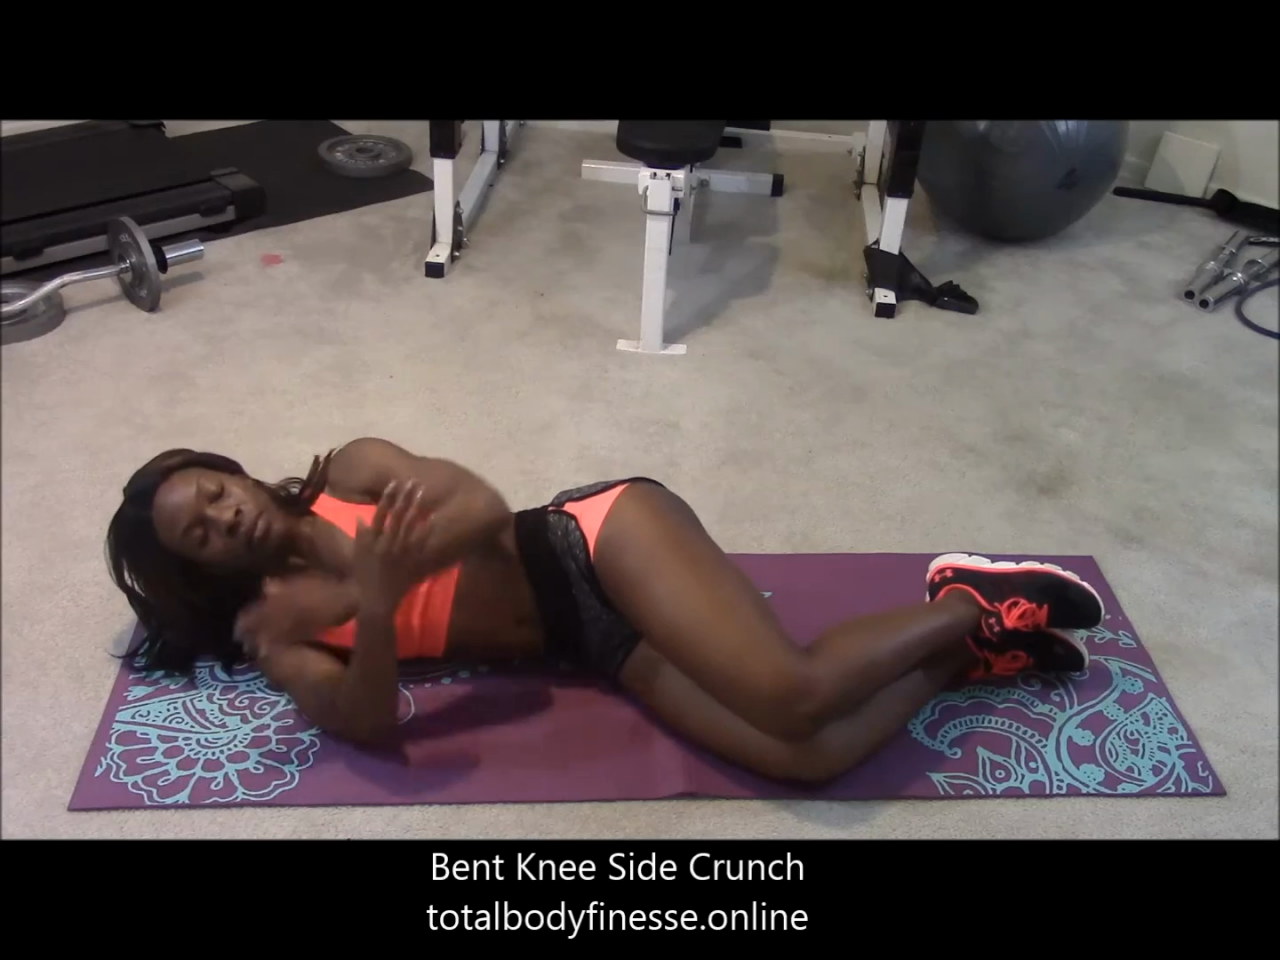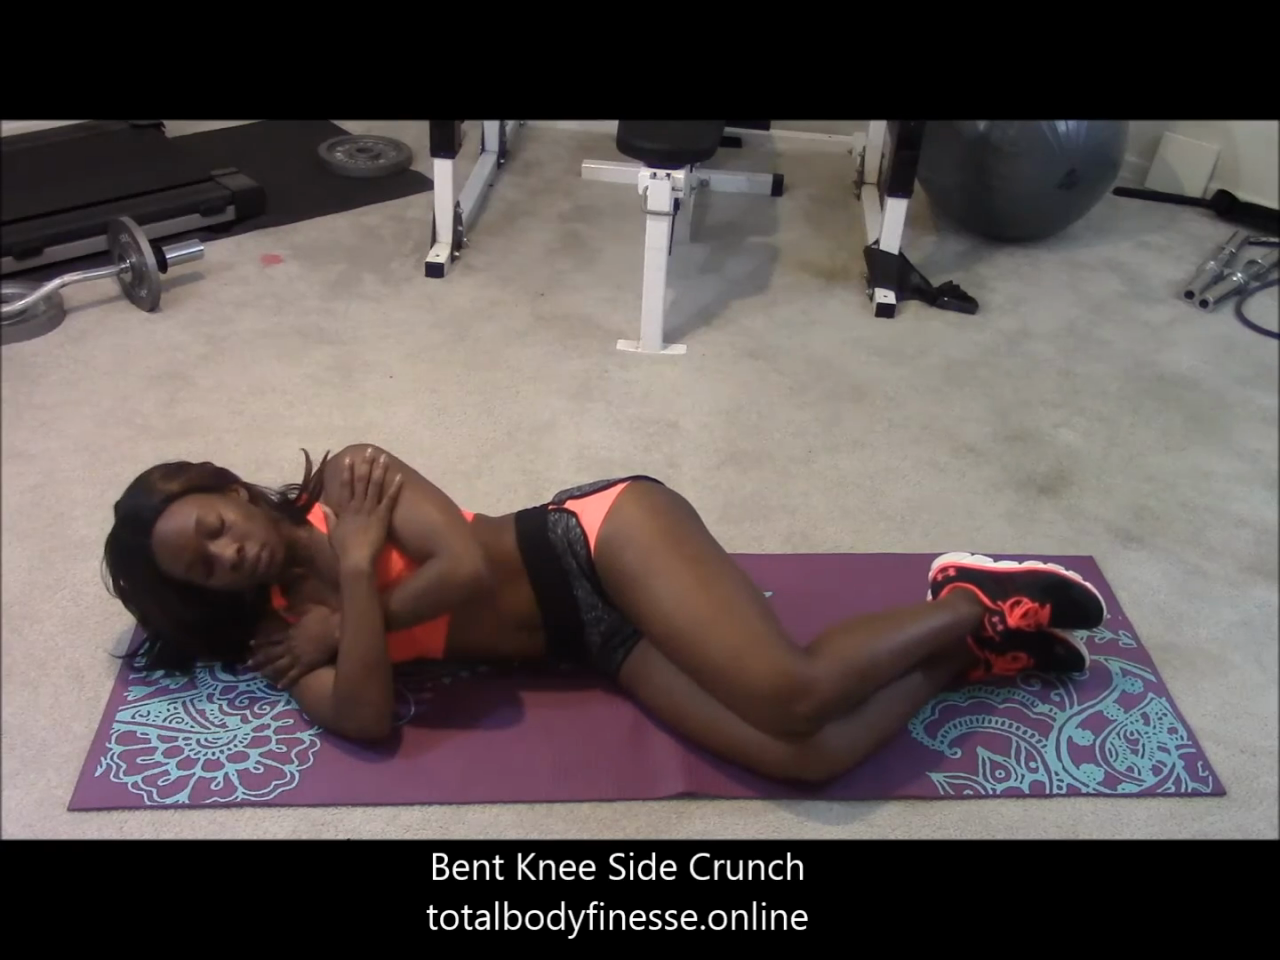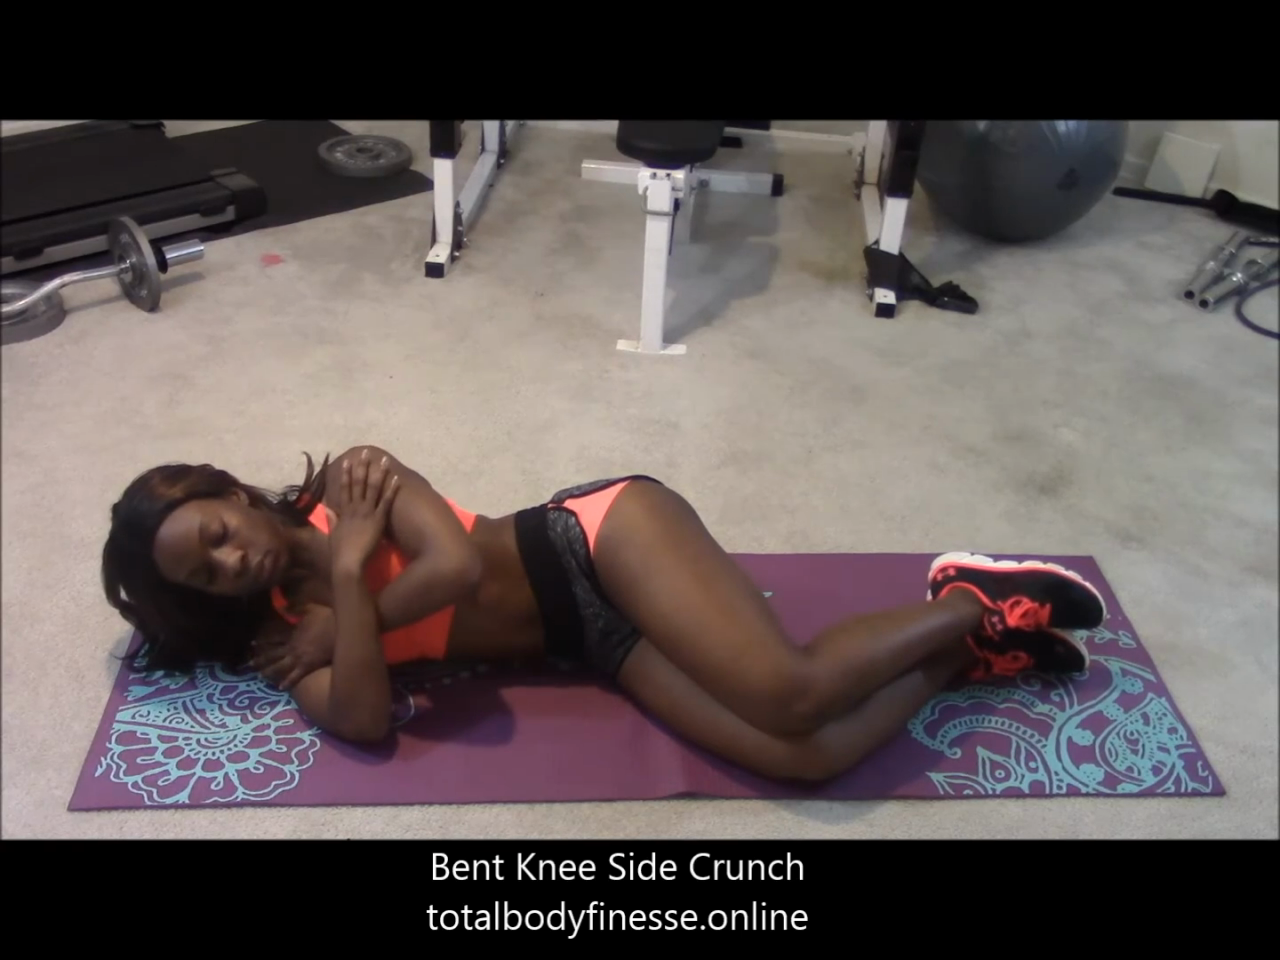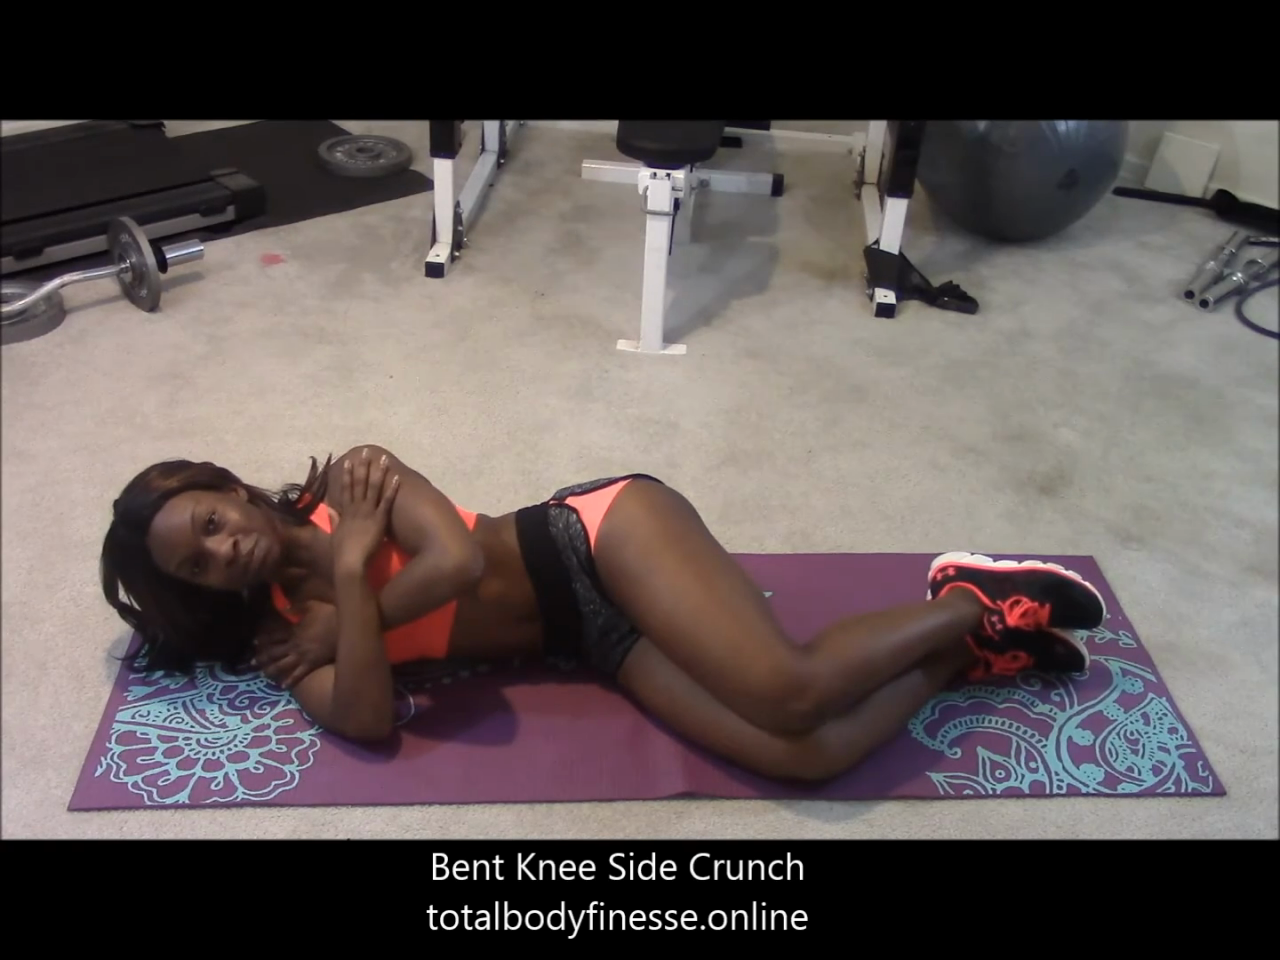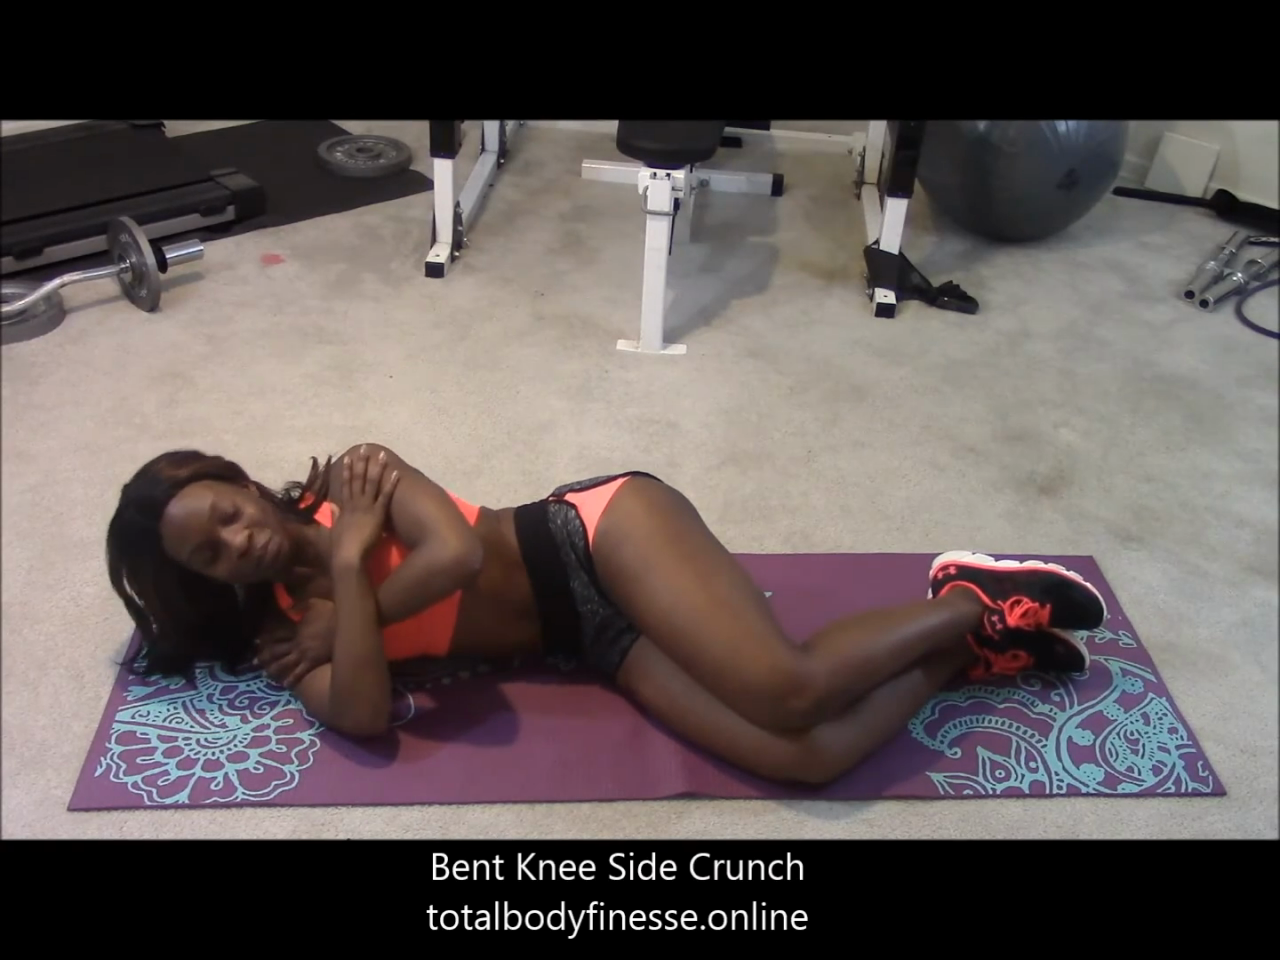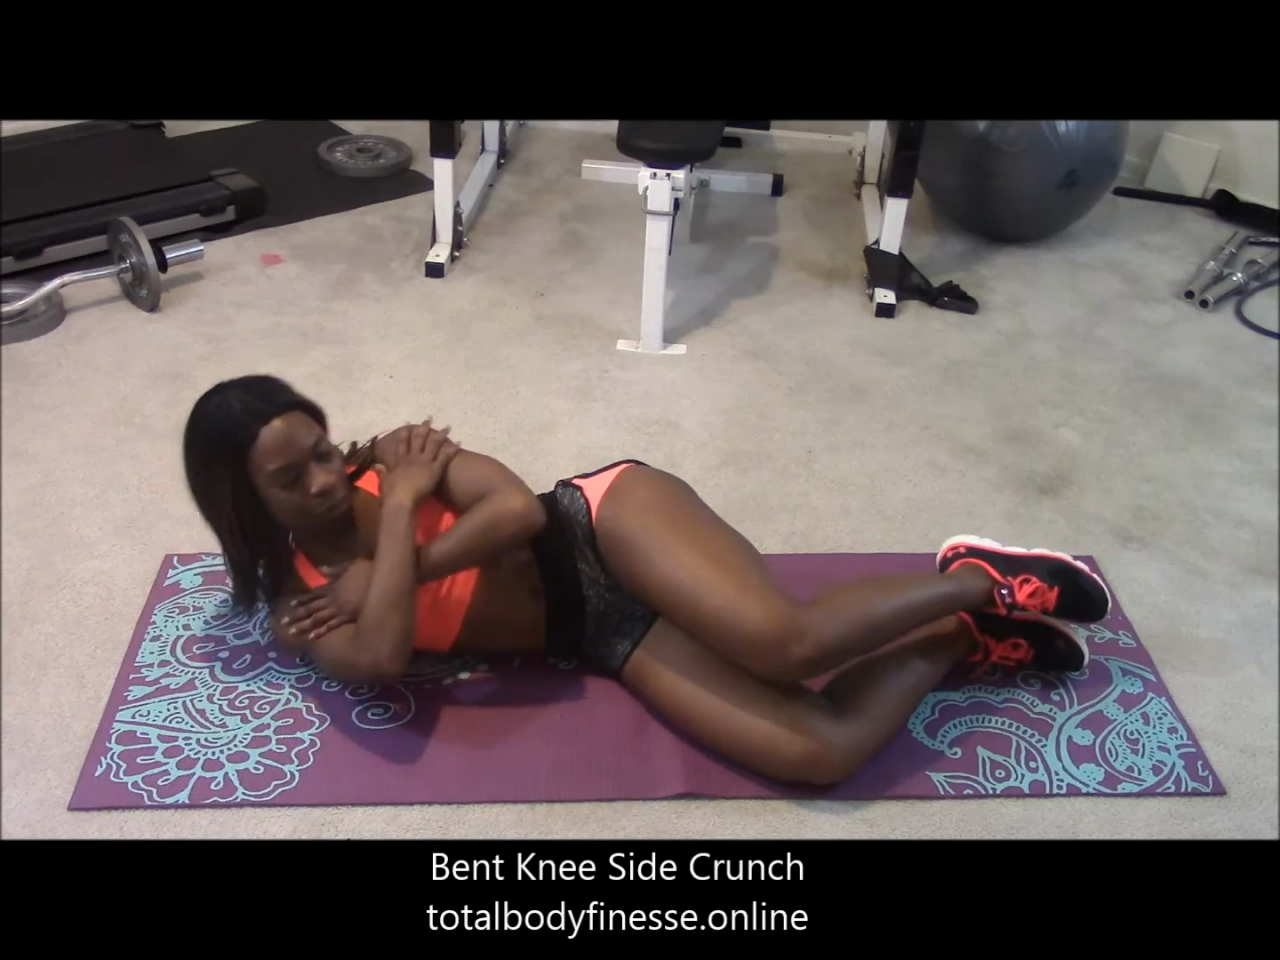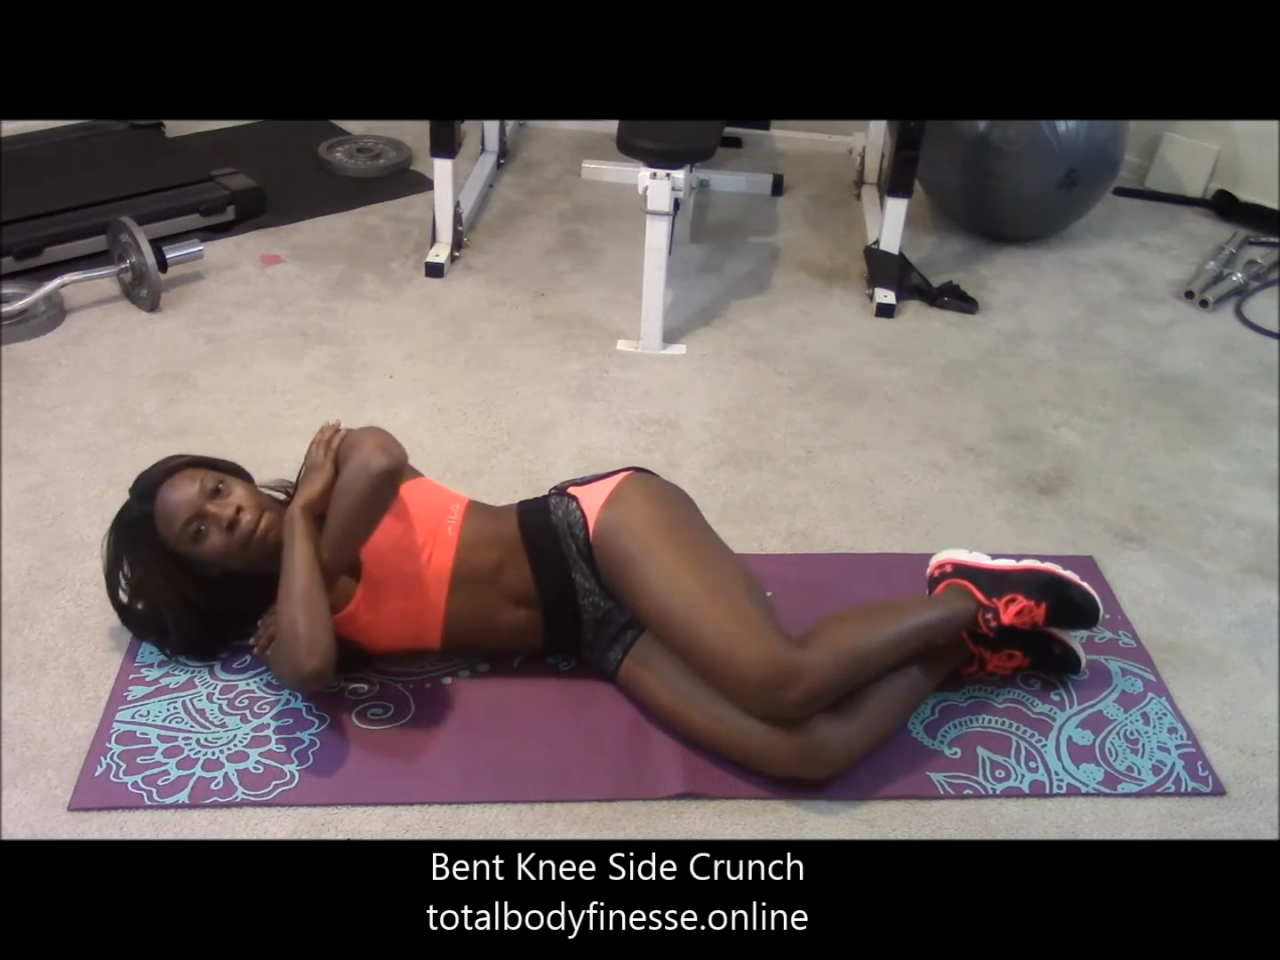
dt=0.7s
person 1, frame 1
left shoulder: (351, 471)
right shoulder: (277, 632)
left elbow: (487, 510)
right elbow: (368, 722)
left wrist: (355, 589)
right wrist: (368, 601)
left hip: (601, 537)
right hip: (592, 642)
left knee: (795, 695)
right knee: (808, 755)
left ankle: (977, 602)
right ankle: (968, 646)
person 1, frame 2
left shoulder: (345, 478)
right shoulder: (281, 630)
left elbow: (466, 567)
right elbow: (365, 719)
left wrist: (350, 615)
right wrist: (357, 571)
left hip: (602, 536)
right hip: (597, 643)
left knee: (794, 696)
right knee: (808, 754)
left ankle: (977, 601)
right ankle: (968, 644)
person 1, frame 3
left shoulder: (349, 480)
right shoulder: (280, 630)
left elbow: (457, 565)
right elbow: (362, 721)
left wrist: (348, 616)
right wrist: (345, 573)
left hip: (601, 535)
right hip: (595, 640)
left knee: (793, 695)
right knee: (806, 753)
left ankle: (979, 602)
right ankle: (967, 642)
person 1, frame 4
left shoulder: (351, 479)
right shoulder: (282, 631)
left elbow: (460, 560)
right elbow: (366, 721)
left wrist: (352, 601)
right wrist: (350, 570)
left hip: (603, 534)
right hip: (597, 639)
left knee: (791, 694)
right knee: (806, 752)
left ankle: (974, 599)
right ankle: (968, 643)
person 1, frame 5
left shoulder: (350, 477)
right shoulder: (285, 625)
left elbow: (457, 552)
right elbow: (363, 716)
left wrist: (353, 602)
right wrist: (344, 562)
left hip: (603, 530)
right hip: (597, 635)
left knee: (789, 690)
right knee: (810, 752)
left ankle: (976, 599)
right ankle: (972, 639)
person 1, frame 6
left shoulder: (386, 460)
right shoulder: (303, 602)
left elbow: (521, 509)
right elbow: (378, 660)
left wrist: (402, 549)
right wrist: (398, 509)
left hip: (609, 521)
right hip: (602, 637)
left knee: (789, 641)
right knee: (821, 750)
left ankle: (979, 582)
right ankle: (969, 637)
person 1, frame 7
left shoulder: (341, 465)
right shoulder: (279, 616)
left elbow: (388, 459)
right elbow: (313, 665)
left wrist: (314, 526)
right wrist: (301, 533)
left hip: (602, 526)
right hip: (595, 635)
left knee: (785, 684)
right knee: (810, 750)
left ankle: (972, 598)
right ankle: (967, 640)
